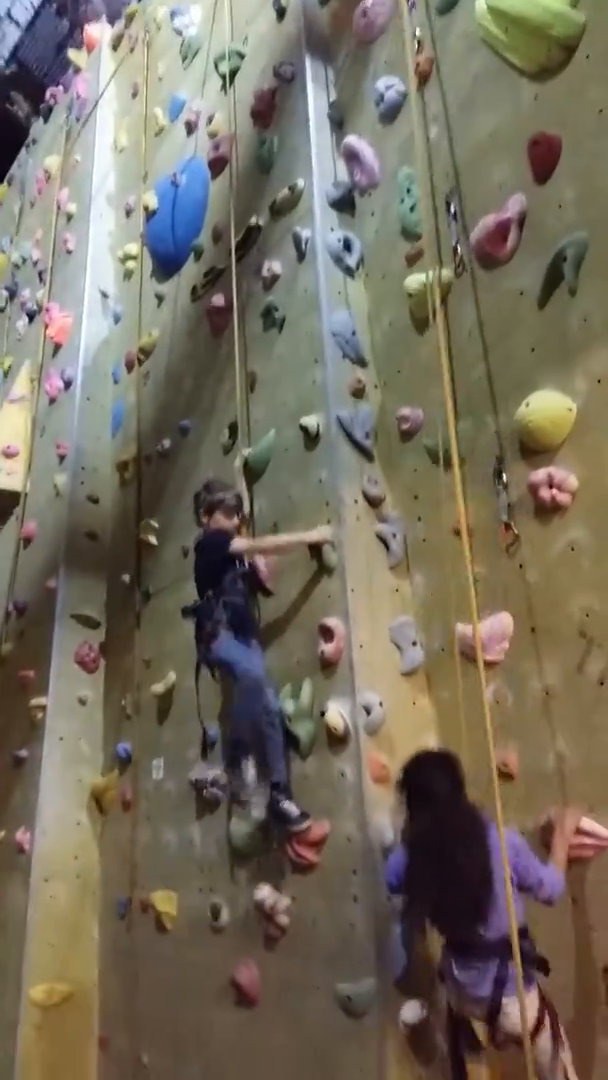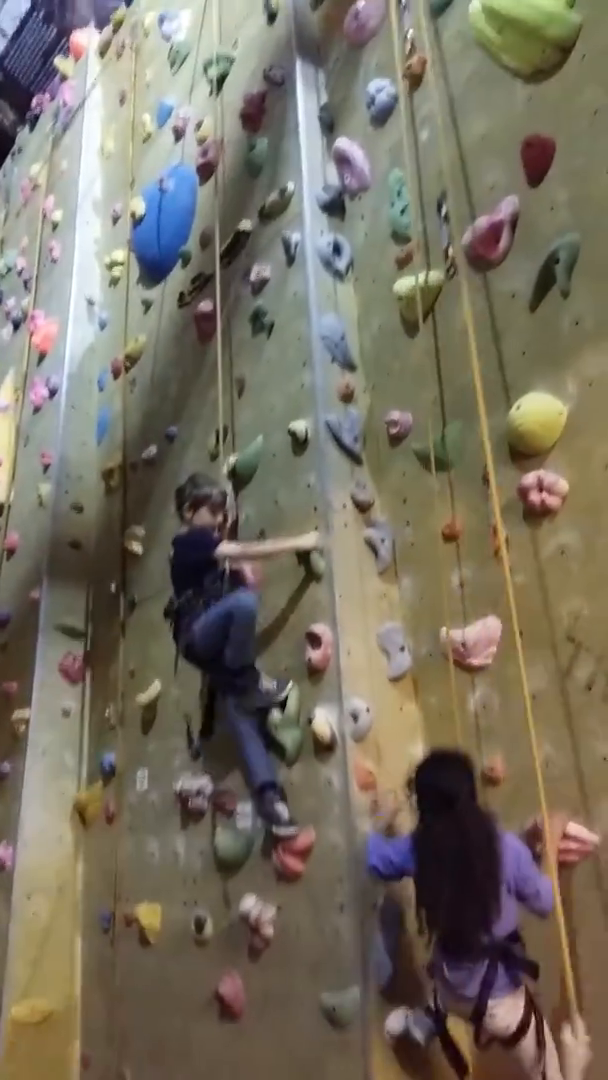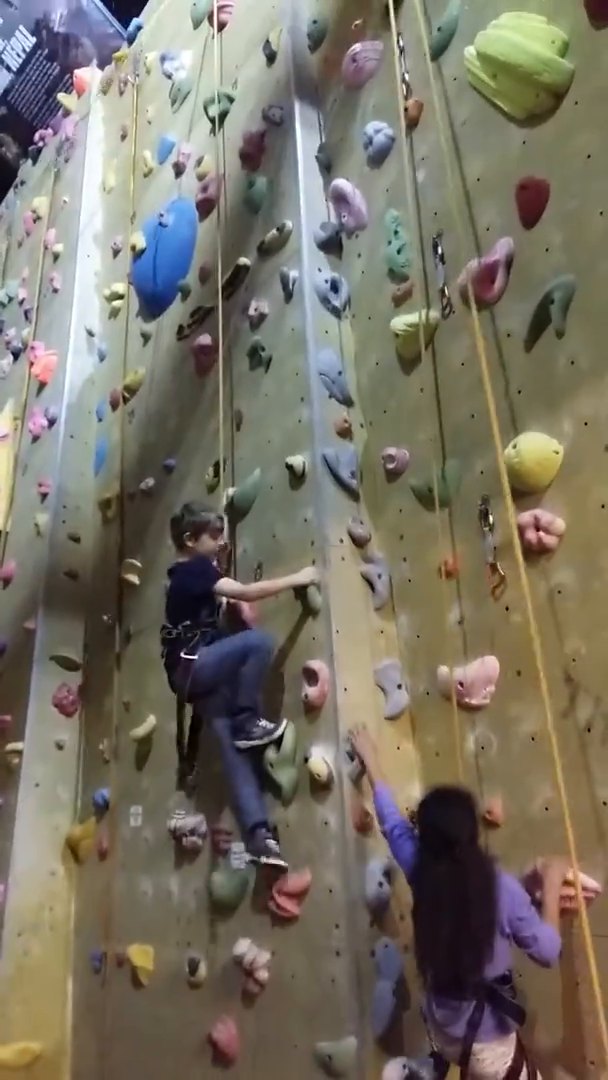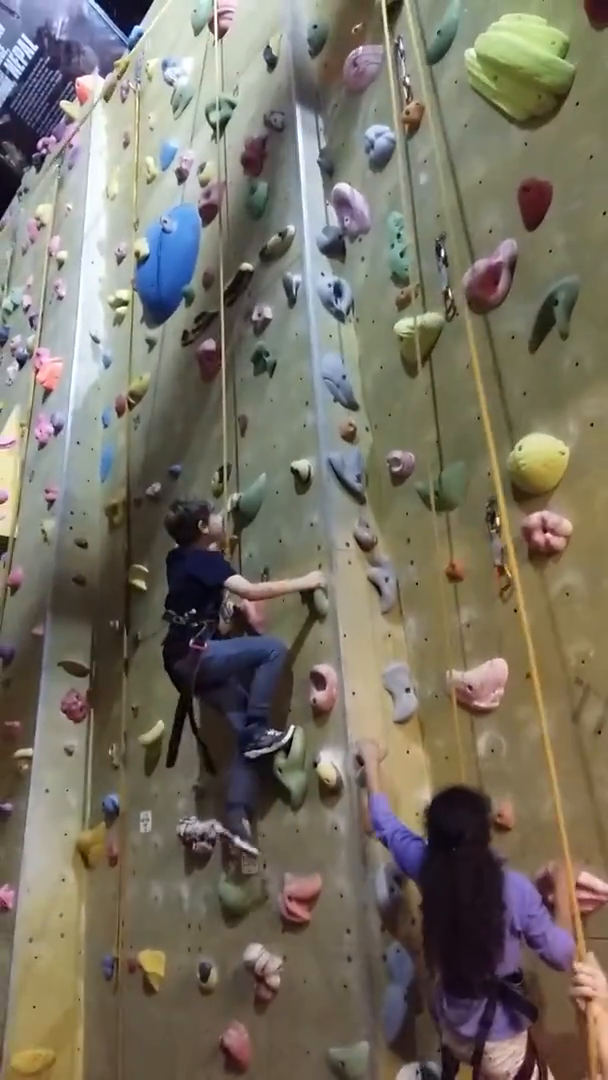
dt=0.3s
person 1, frame 1
left shoulder: (229, 543)
right shoulder: (210, 542)
right elbow: (261, 546)
right wrist: (311, 537)
left hip: (240, 636)
right hip: (218, 634)
left knee: (269, 709)
right knee: (252, 673)
left ankle: (278, 793)
right ankle: (239, 753)
person 1, frame 2
left shoulder: (206, 542)
right shoulder: (191, 542)
right elbow: (245, 552)
right wrist: (298, 543)
left hip: (214, 637)
right hip: (197, 635)
left knee: (243, 712)
right knee: (245, 600)
left ankle: (268, 794)
right ankle: (246, 681)
person 1, frame 3
left shoulder: (189, 571)
right shoulder: (194, 570)
right elbow: (243, 592)
right wrist: (296, 579)
left hip: (198, 668)
right hip: (190, 665)
left knee: (235, 748)
right knee: (259, 640)
left ankle: (258, 834)
right ankle: (248, 722)
person 1, frame 4
left shoulder: (181, 558)
right shoulder: (206, 561)
right elbow: (250, 591)
left wrist: (218, 544)
right wrist: (302, 582)
left hip: (190, 658)
right hip: (195, 654)
left knee: (244, 729)
right knee: (273, 649)
left ankle: (237, 815)
right ankle: (257, 729)
person 2, frame 1
left shoulder: (414, 856)
right shoulder: (501, 842)
left elbow: (394, 878)
right elbow: (549, 888)
right wrist: (563, 833)
left hip: (464, 993)
right hip: (512, 993)
person 2, frame 2
left shoulder: (418, 851)
right shoulder: (504, 846)
left elbow: (376, 857)
right elbow: (544, 901)
left wrist: (387, 822)
right wrist: (551, 840)
left hip: (452, 989)
right hip: (499, 994)
left ankle: (426, 1021)
person 2, frame 3
left shoulder: (419, 871)
right shoulder: (503, 889)
left elbow: (390, 818)
right elbow: (547, 952)
left wrist: (368, 757)
right wrist: (552, 887)
left hip: (442, 1031)
right hip: (489, 1045)
person 2, frame 4
left shoulder: (427, 871)
right shoulder: (515, 888)
left elbow: (386, 825)
right elbow: (559, 954)
left wrist: (370, 763)
right wrist: (563, 891)
left hip: (453, 1029)
right hip: (500, 1041)
